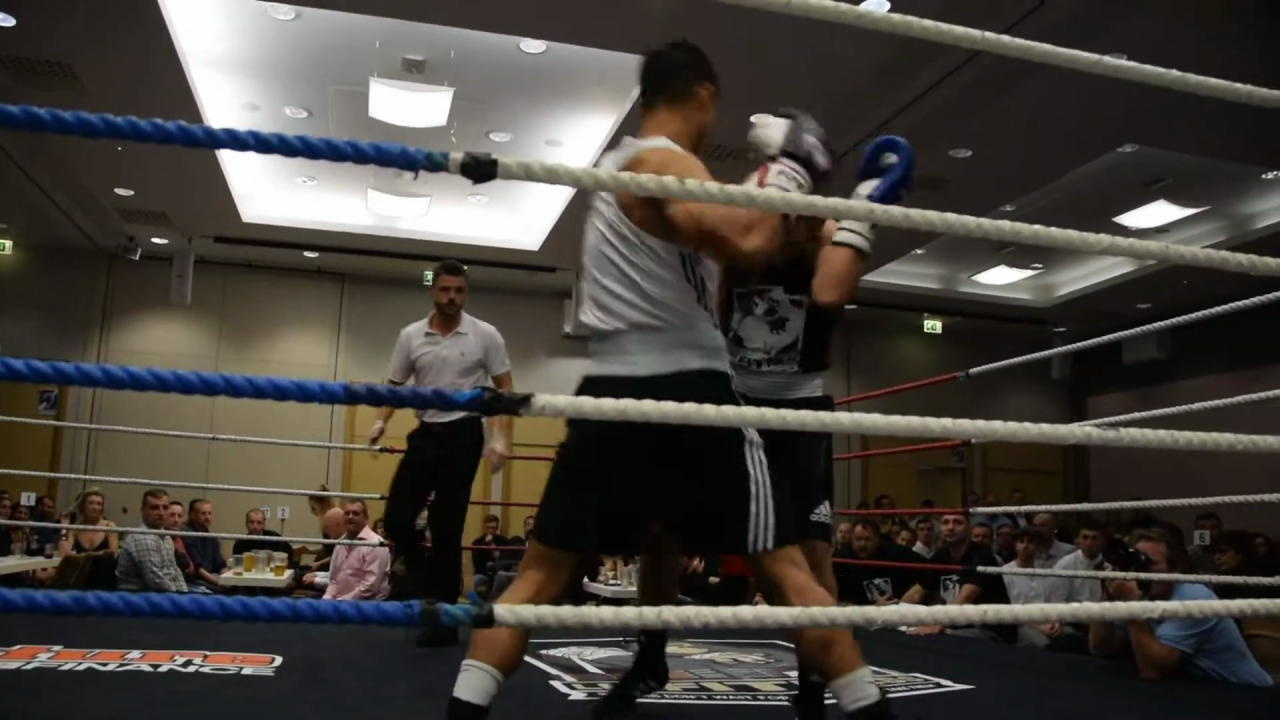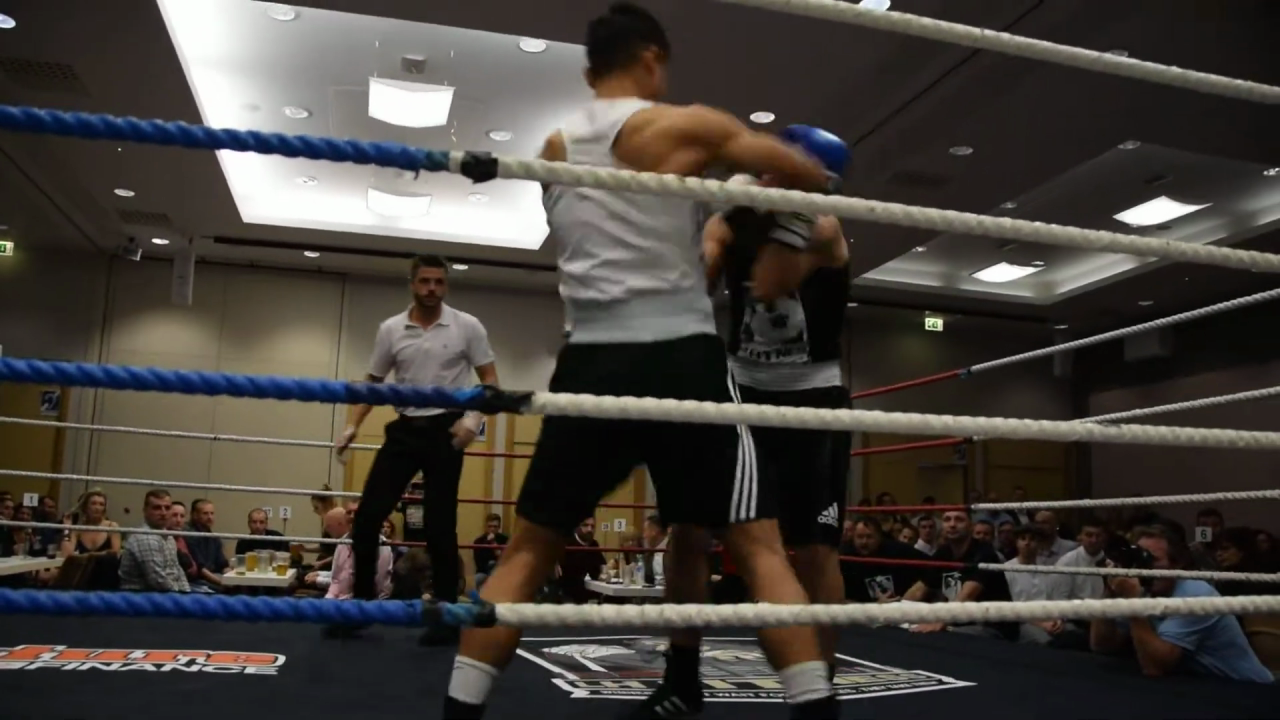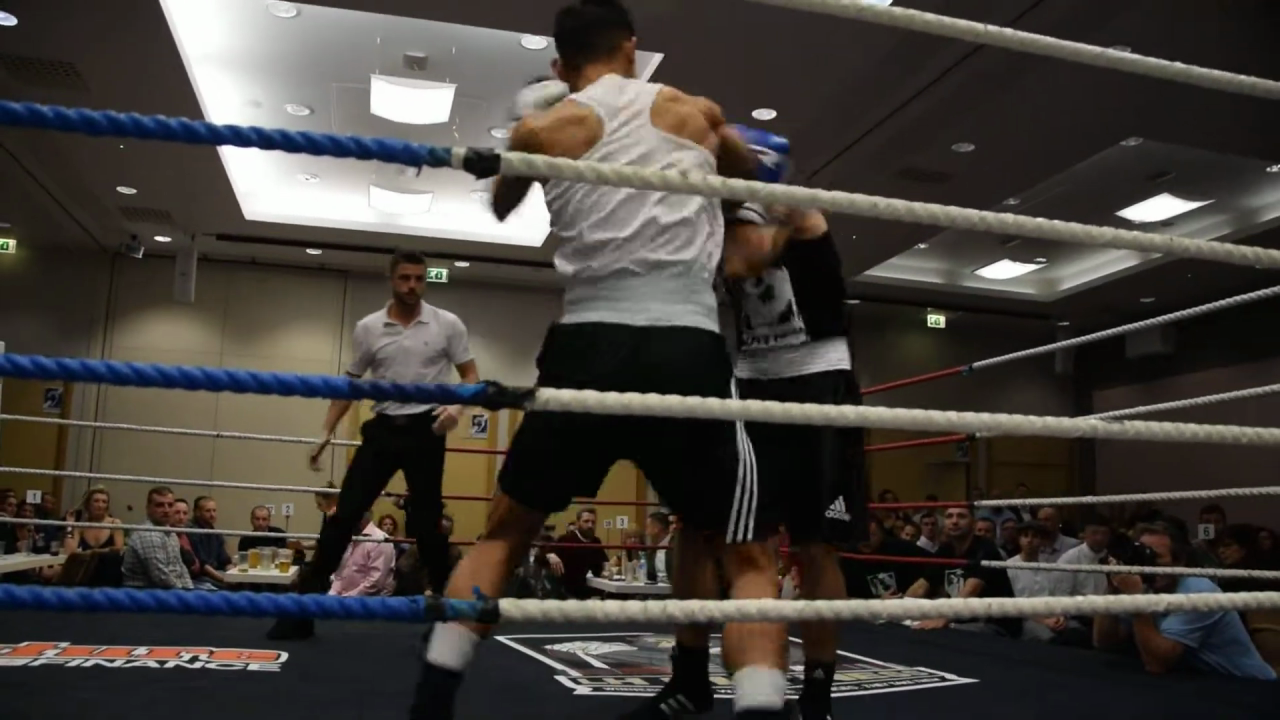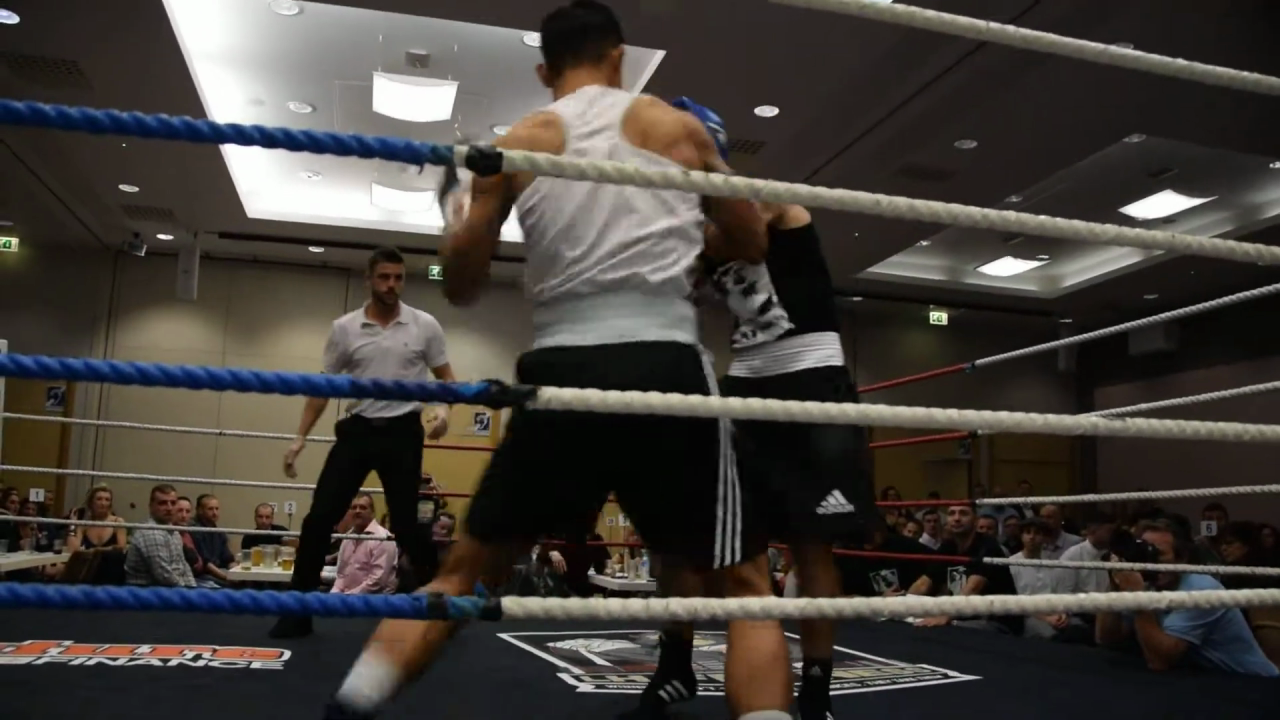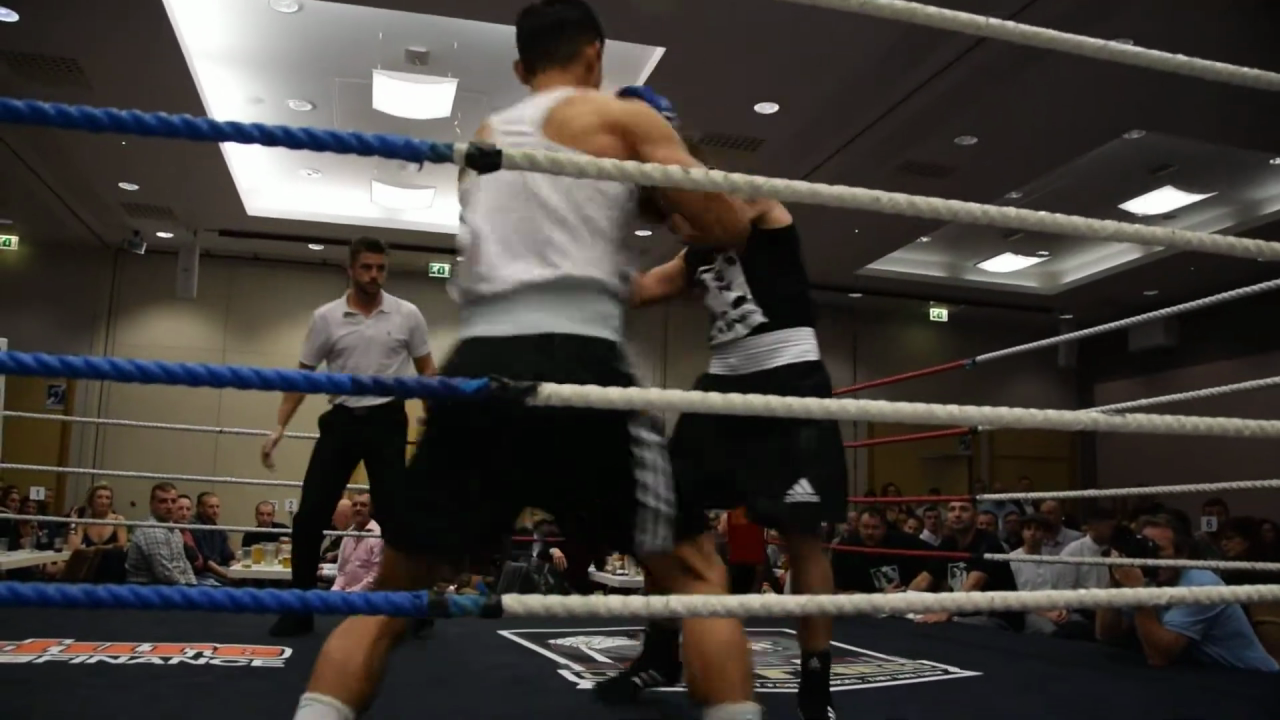
dt=0.1s
person 1, frame 1
left shoulder: (613, 163)
right shoulder: (670, 164)
right elbow: (747, 243)
right wrist: (789, 173)
left hip: (606, 400)
right hip: (689, 393)
left knee: (537, 576)
right knee: (787, 567)
person 1, frame 2
left shoulder: (557, 147)
right shoulder: (682, 126)
right elbow: (811, 183)
left hip: (590, 369)
right hip: (680, 366)
left knee: (527, 555)
right knee: (761, 550)
person 1, frame 3
left shoulder: (547, 127)
right shoulder: (692, 109)
left elbow: (501, 204)
right elbow: (749, 171)
left hip: (584, 354)
right hip: (687, 355)
left knee: (499, 535)
right knee: (750, 568)
person 1, frame 4
left shoulder: (516, 147)
right shoulder: (675, 126)
left elbow: (459, 285)
right elbow: (751, 241)
left wrist: (462, 205)
left hip: (559, 376)
right hip: (663, 376)
left knee: (460, 575)
right knee: (748, 589)
person 1, frame 5
left shoulder: (489, 136)
right shoulder: (621, 119)
right elbow: (724, 222)
left hip: (477, 370)
right hip: (576, 368)
left knee: (397, 590)
right knee: (695, 575)
person 2, frame 1
left shoulder: (827, 232)
left elbow: (828, 295)
left wrist: (864, 203)
left hip: (796, 408)
left knee: (809, 548)
left ankle: (814, 691)
person 2, frame 2
left shoulder: (817, 221)
right shoulder: (727, 223)
left elbow: (787, 280)
left hip: (811, 398)
right hip: (745, 395)
left knee: (812, 546)
person 2, frame 3
left shoulder: (791, 204)
right shoulder: (721, 230)
left elbow: (742, 262)
left hip: (819, 386)
right hip: (752, 388)
left knee: (815, 547)
right ankle: (687, 678)
person 2, frame 4
left shoulder: (775, 200)
right shoulder: (710, 239)
left elbow: (727, 238)
left hip: (812, 381)
right hip: (747, 383)
left knee: (810, 540)
right ankle: (675, 667)
person 2, frame 5
left shoulder: (754, 200)
right shoulder: (695, 254)
left elbow: (703, 227)
right elbow: (635, 293)
left hip: (788, 374)
right hip: (722, 382)
left knee: (798, 527)
right ankle: (659, 652)
person 3, frame 1
left shoulder: (485, 335)
right shoulder: (410, 336)
left elbow: (505, 389)
right elbow: (395, 387)
left wrist: (500, 436)
right wrist: (381, 421)
left hip: (463, 436)
right hip: (425, 435)
left knee: (445, 526)
right knee: (397, 519)
right ankle: (425, 595)
person 3, frame 2
left shoulder: (468, 326)
right shoulder: (390, 329)
left elbow: (491, 379)
right elbow: (372, 381)
left wrist: (474, 416)
right wrist: (353, 426)
left hip: (447, 432)
right hip: (405, 429)
left knee: (437, 527)
right knee: (368, 515)
right ankle: (360, 606)
person 3, frame 3
left shoulder: (448, 324)
right shoulder: (369, 328)
left elbow: (470, 376)
right elbow: (349, 384)
left wrist: (457, 405)
right wrist: (326, 432)
left hip: (424, 431)
right hip: (381, 429)
left knee: (425, 525)
right knee: (344, 517)
person 3, frame 4
left shoulder: (425, 326)
right shoulder: (344, 328)
left elbow: (446, 378)
left wrist: (443, 410)
right wrist: (300, 438)
left hip: (402, 432)
right hip: (357, 431)
left knee: (406, 525)
right knee: (319, 519)
right ankle: (300, 611)
person 3, frame 5
left shoulder: (407, 315)
right shoulder: (325, 317)
left elbow: (425, 369)
right elbow: (303, 375)
right wrist: (279, 427)
left hip: (387, 421)
right hip: (340, 421)
left knee: (391, 513)
right knee: (310, 514)
right ankle: (299, 608)
